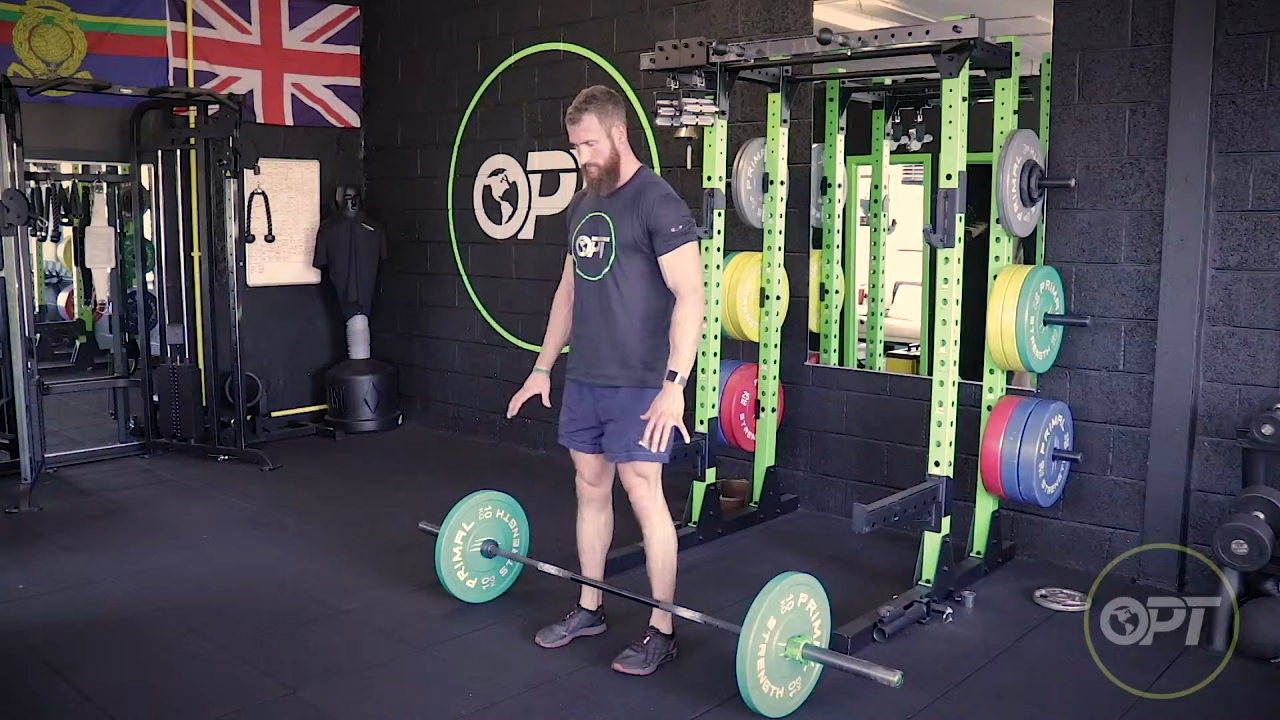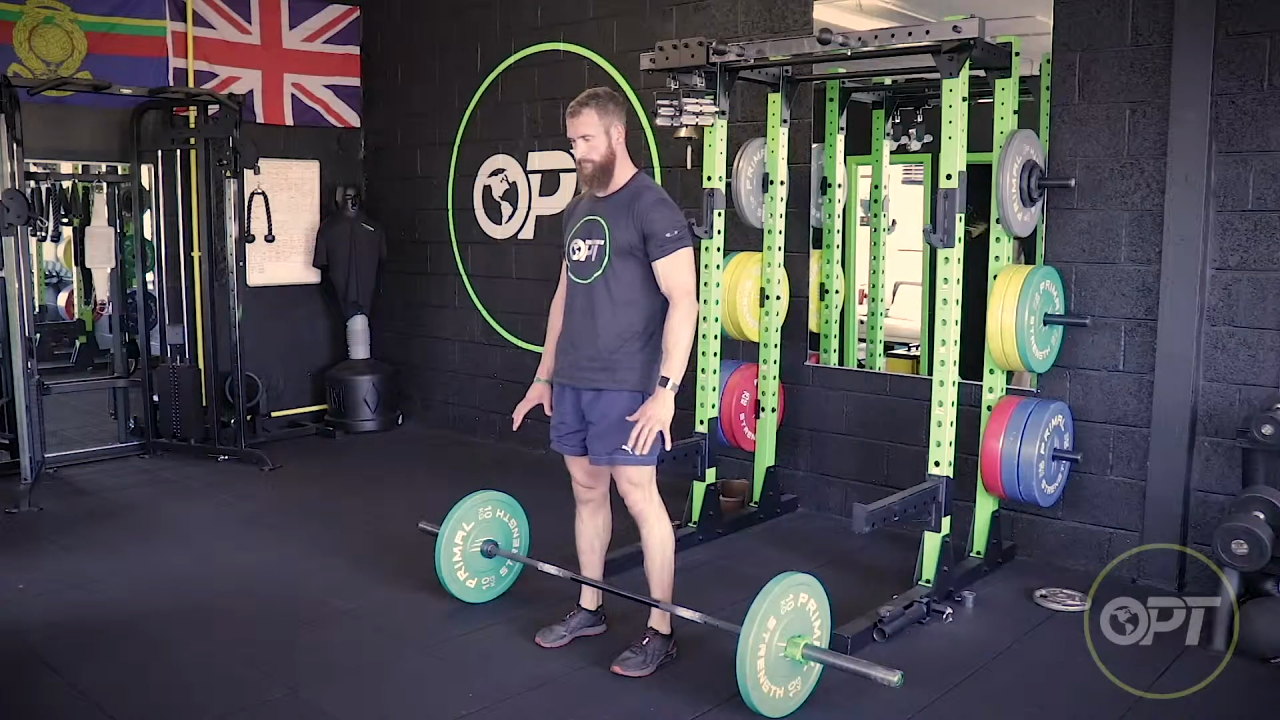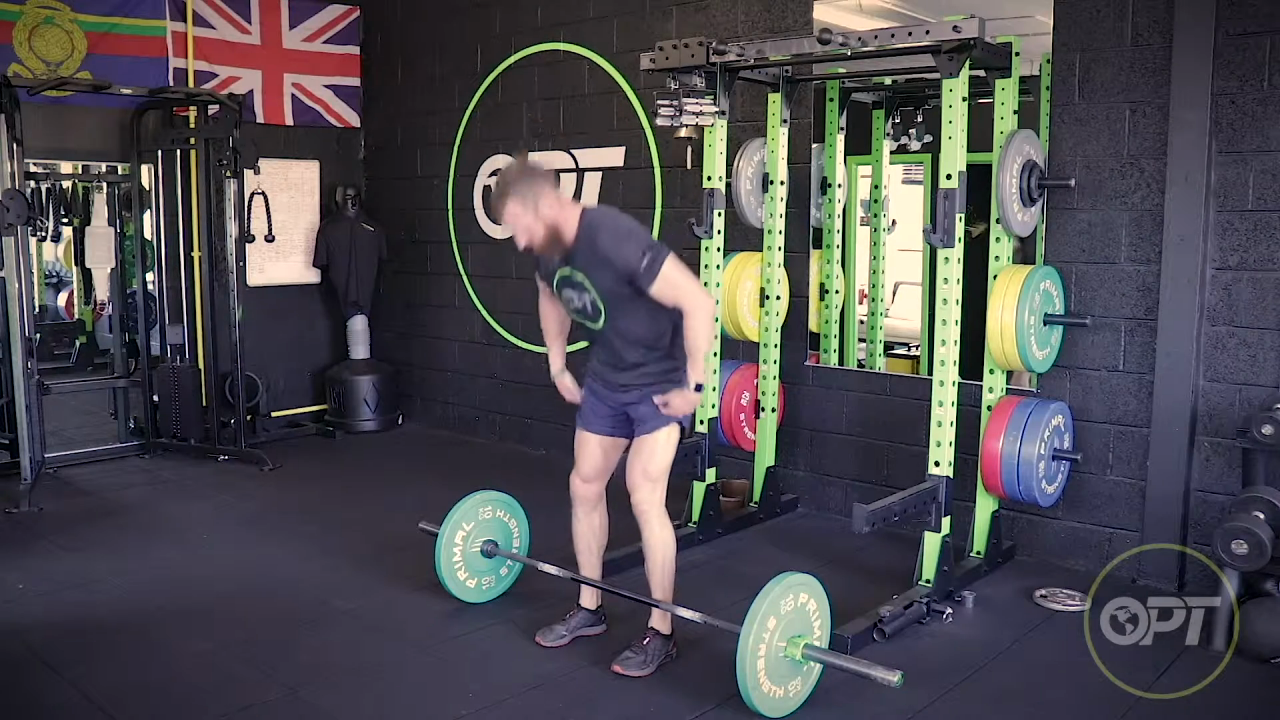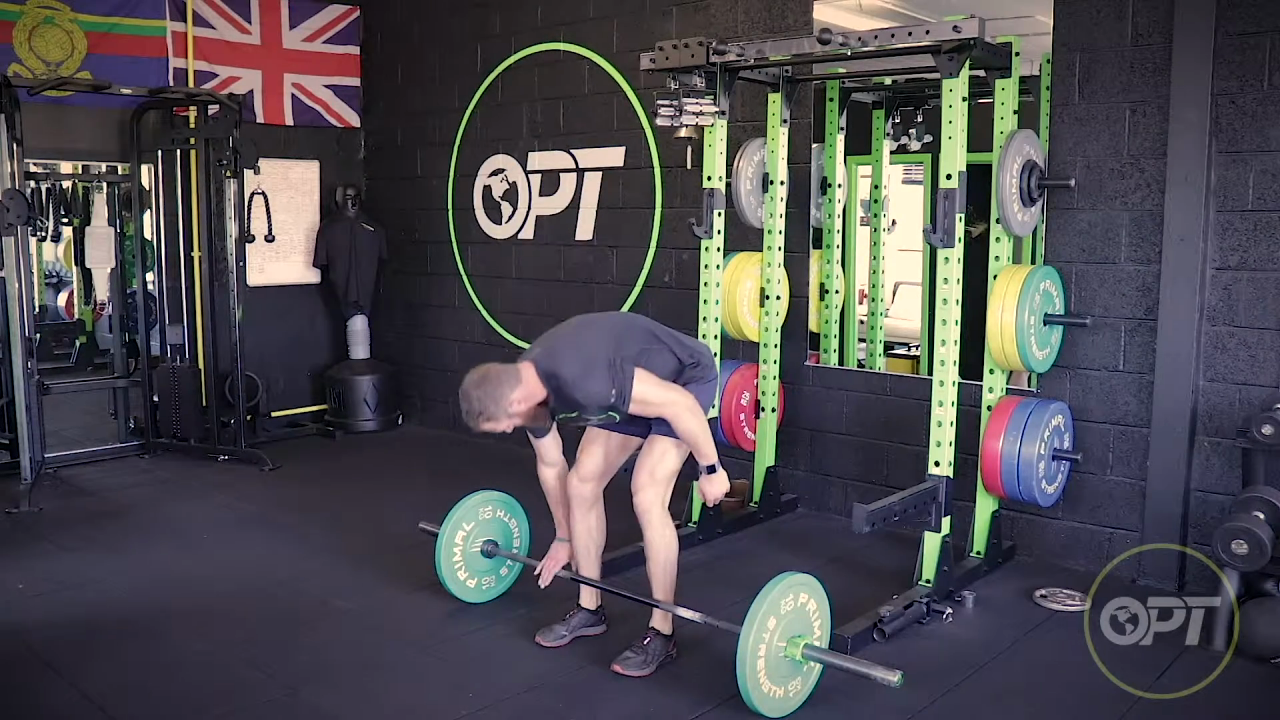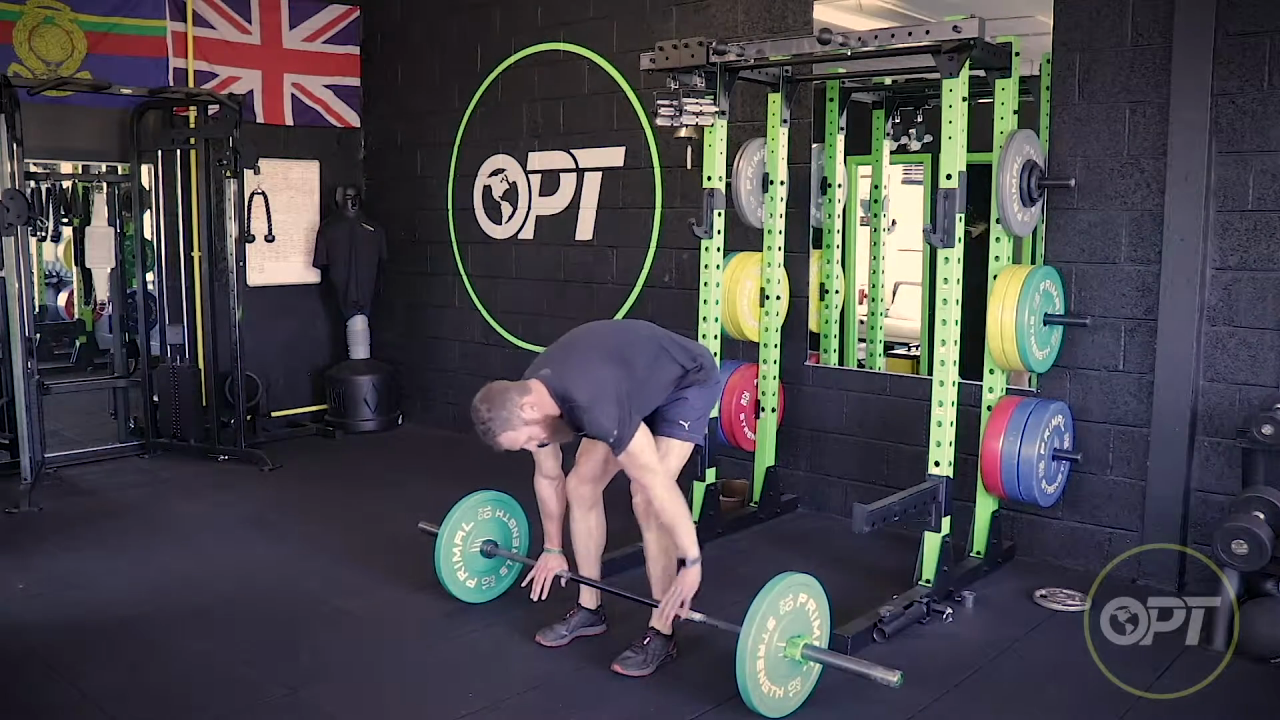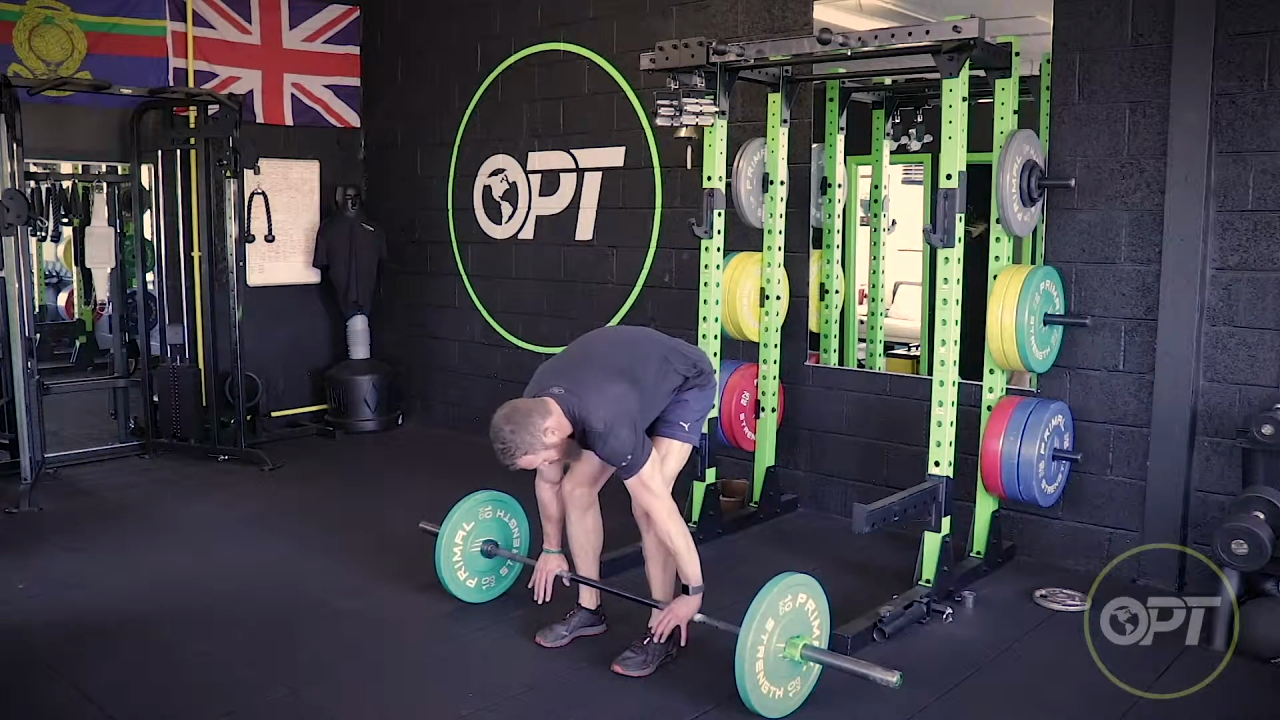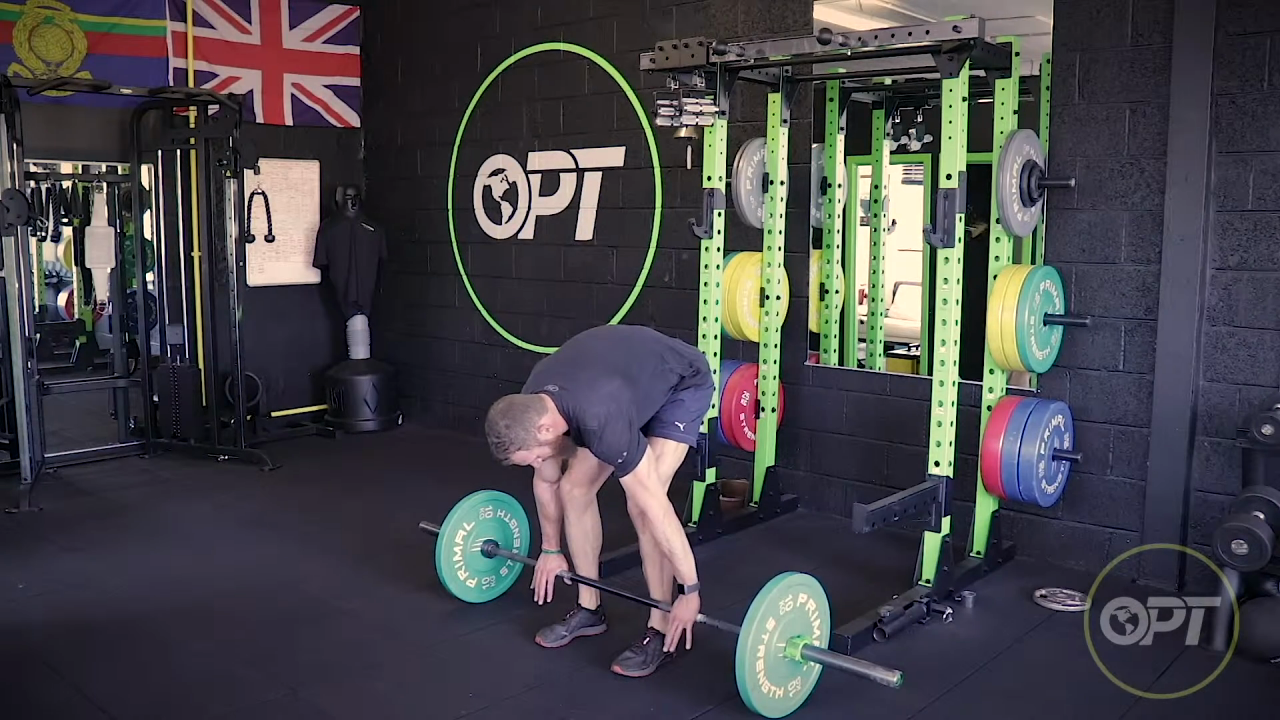
dt=0.7s
person 1, frame 1
left shoulder: (658, 203)
right shoulder: (582, 205)
left elbow: (690, 297)
left wrist: (674, 383)
right wrist: (543, 367)
left hip: (639, 384)
right hip: (586, 378)
left knee: (643, 495)
right knee: (589, 489)
left ankle: (661, 629)
right ankle: (589, 607)
person 1, frame 2
left shoulder: (652, 208)
right shoulder: (577, 211)
left elbow: (683, 302)
left wrist: (666, 389)
right wrist: (543, 376)
left hip: (625, 384)
right hip: (572, 380)
left knee: (639, 497)
right knee: (587, 491)
left ankle: (660, 631)
right ankle: (589, 608)
person 1, frame 3
left shoulder: (618, 242)
right shoulder: (547, 249)
left elbow: (699, 304)
left wrist: (693, 385)
right wrist: (557, 366)
left hip: (661, 382)
right hip: (608, 377)
left knee: (645, 497)
right knee: (585, 485)
left ankle: (661, 631)
right ankle: (588, 608)
person 1, frame 4
left shoulder: (582, 381)
right shoulder: (528, 389)
left elbow: (678, 404)
right elbow: (551, 465)
left wrist: (710, 470)
right wrist: (563, 539)
left hip: (684, 379)
right hip: (632, 384)
left knee: (647, 495)
right knee: (581, 484)
left ankle: (661, 632)
right ankle: (589, 609)
person 1, frame 5
left shoulder: (592, 404)
right shoulder: (533, 397)
left elbow: (659, 485)
right elbow: (549, 478)
left wrist: (690, 564)
right wrist: (552, 548)
left hip: (688, 382)
right hip: (637, 381)
left knee: (646, 499)
right knee: (580, 485)
left ankle: (661, 633)
right ankle: (589, 608)
person 1, frame 6
left shoulder: (605, 424)
right shoulder: (533, 412)
left elbow: (662, 511)
right elbow: (549, 483)
left wrist: (693, 591)
right wrist: (551, 549)
left hip: (685, 385)
right hip: (632, 376)
left knee: (645, 504)
right knee: (576, 488)
left ankle: (663, 631)
right ankle: (589, 609)
person 1, frame 7
left shoulder: (600, 420)
right shoulder: (530, 408)
left elbow: (656, 510)
right elbow: (546, 482)
left wrist: (690, 591)
right wrist: (550, 549)
left hip: (682, 385)
right hip: (631, 375)
left knee: (640, 505)
right knee: (574, 488)
left ankle: (661, 630)
right ankle: (589, 609)
